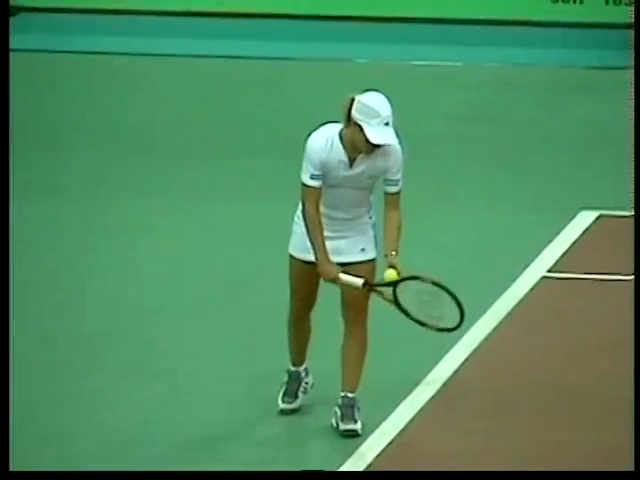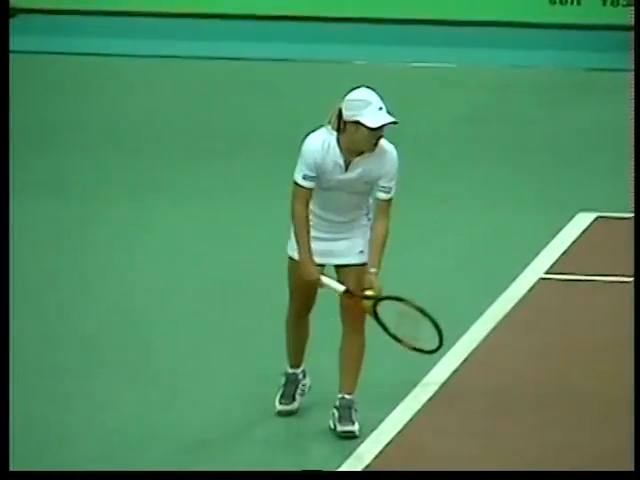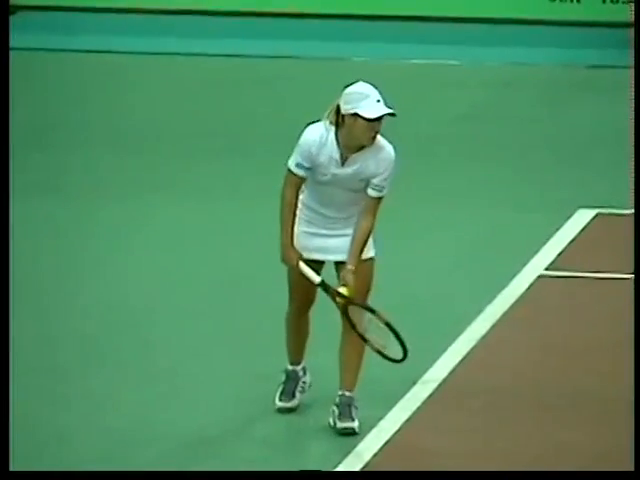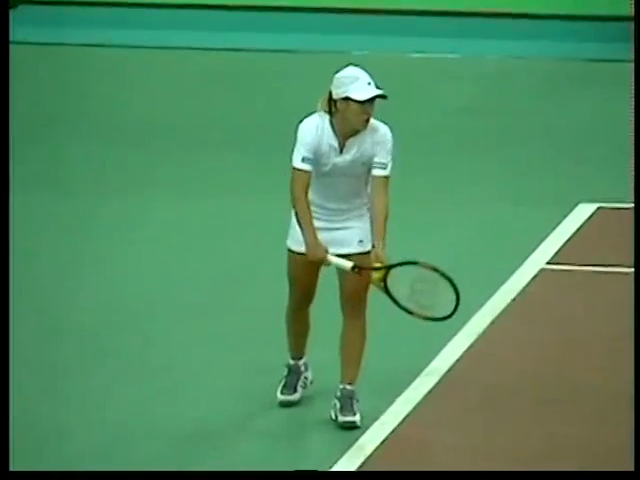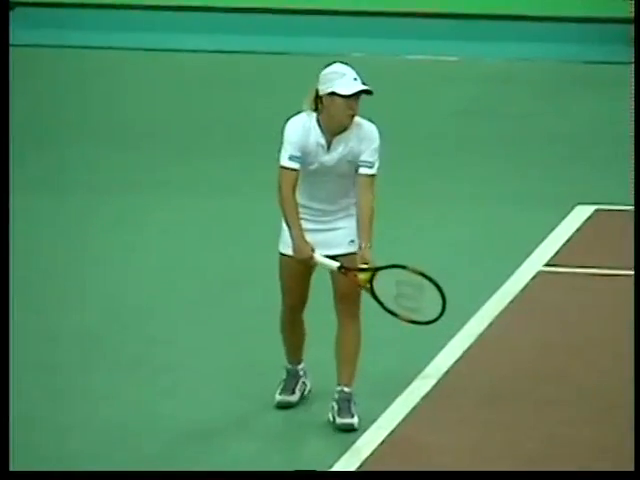
dt=0.4s
person 1, frame 1
left shoulder: (391, 152)
right shoulder: (320, 143)
left elbow: (392, 208)
right elbow: (310, 205)
left wrist: (391, 254)
right wrist: (322, 259)
left hip: (357, 235)
right hip: (313, 232)
left knee: (356, 316)
right knee: (300, 309)
left ankle: (348, 400)
right ankle: (297, 373)
person 1, frame 2
left shoulder: (387, 157)
right shoulder: (316, 145)
left elbow: (381, 217)
right elbow: (299, 204)
left wrist: (373, 268)
right wrist: (305, 258)
left hip: (356, 239)
right hip: (312, 234)
left knee: (355, 319)
right knee: (299, 310)
left ankle: (345, 402)
right ankle: (295, 376)
person 1, frame 3
left shoulder: (383, 155)
right shoulder: (313, 137)
left elbow: (368, 214)
right elbow: (290, 191)
left wrist: (350, 265)
right wrist: (286, 243)
left hip: (352, 236)
right hip: (309, 230)
right knee: (299, 307)
left ankle: (345, 399)
right ankle: (295, 373)
person 1, frame 4
left shoulder: (380, 136)
right shoulder: (311, 129)
left elbow: (380, 193)
right elbow: (298, 190)
left wrist: (378, 245)
right wrist: (311, 240)
left hip: (355, 227)
right hip: (310, 225)
left knee: (354, 309)
right knee: (299, 303)
left ankle: (346, 393)
right ankle: (297, 368)
person 1, frame 5
left shoulder: (367, 134)
right shoulder: (298, 128)
left elbow: (365, 193)
right elbow: (286, 189)
left wrist: (365, 245)
right wrist: (297, 239)
left hip: (344, 228)
right hip: (301, 226)
left knee: (348, 311)
right knee: (291, 308)
left ankle: (344, 394)
right ankle: (295, 373)
